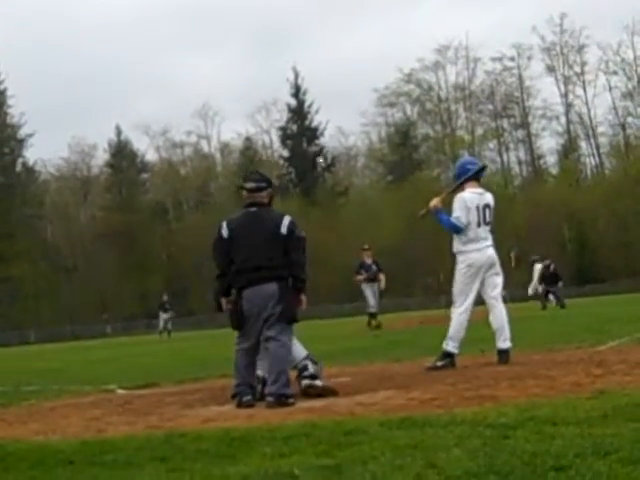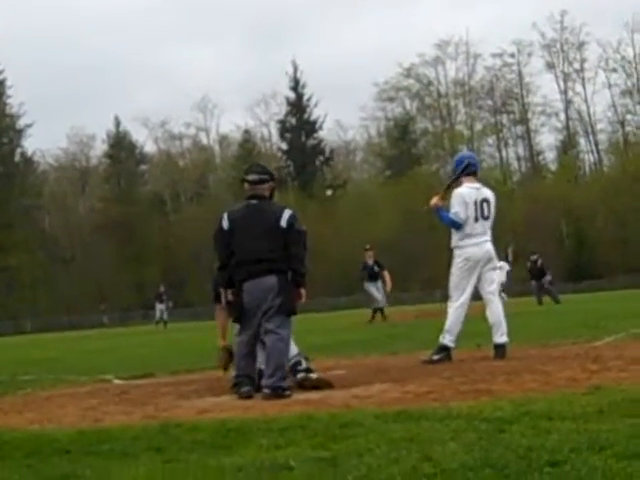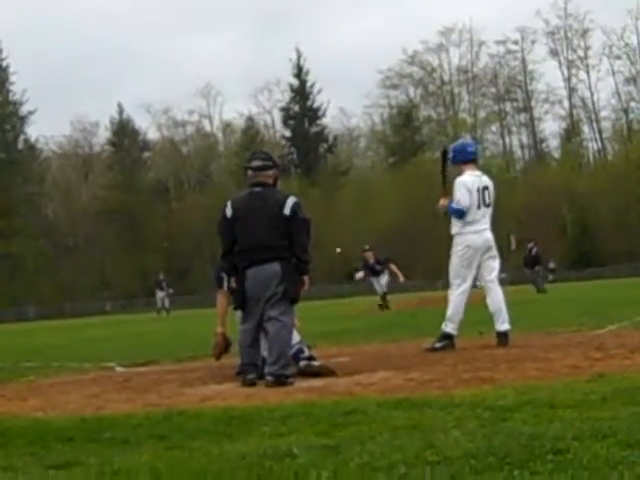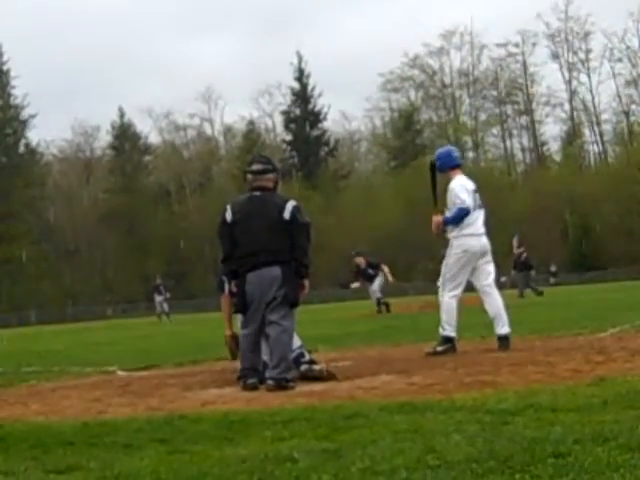
dt=0.3s
person 1, frame 1
left shoulder: (229, 226)
right shoulder: (283, 221)
left elbow: (222, 263)
right elbow: (296, 259)
left wrist: (224, 293)
right wrist: (300, 289)
left hip: (246, 292)
right hip: (276, 289)
left knee: (245, 344)
right knee: (278, 340)
left ankle: (244, 393)
right ankle: (277, 392)
person 1, frame 2
left shoulder: (229, 217)
right shoulder: (284, 215)
left elbow: (223, 255)
right elbow: (296, 252)
left wrist: (227, 285)
right wrist: (299, 283)
left hip: (245, 284)
right hip: (275, 281)
left knee: (245, 334)
right knee: (276, 332)
left ankle: (244, 383)
right ankle: (274, 384)
person 1, frame 3
left shoulder: (233, 205)
right shoulder: (287, 202)
left elbow: (227, 243)
right elbow: (300, 241)
left wrist: (232, 272)
right wrist: (303, 270)
left hip: (248, 271)
right hip: (279, 269)
left knee: (249, 322)
right knee: (279, 320)
left ankle: (248, 371)
right ankle: (277, 372)
person 1, frame 4
left shoulder: (233, 209)
right shoulder: (287, 206)
left elbow: (227, 247)
right elbow: (300, 244)
left wrist: (232, 277)
right wrist: (302, 274)
left hip: (248, 275)
right hip: (279, 273)
left knee: (249, 326)
right knee: (279, 323)
left ankle: (249, 376)
right ankle: (279, 376)
person 2, frame 1
left shoulder: (462, 197)
right shoulder: (488, 197)
left elbow: (456, 227)
left wrist: (437, 210)
left hip: (469, 257)
right hip: (488, 254)
left knee: (461, 306)
right knee: (495, 301)
left ankle: (449, 353)
right ankle: (504, 349)
person 2, frame 2
left shoulder: (460, 193)
right shoulder: (488, 193)
left elbow: (456, 223)
right elbow: (487, 221)
left wrist: (439, 209)
left hip: (467, 252)
right hip: (487, 248)
left knee: (458, 300)
right knee: (492, 296)
left ankle: (445, 347)
right ankle: (500, 344)
person 2, frame 3
left shoulder: (462, 180)
right shoulder: (487, 181)
left elbow: (460, 211)
right elbow: (481, 209)
left wrist: (446, 206)
left hip: (467, 239)
right hip: (486, 236)
left knee: (458, 287)
right knee: (492, 284)
left ankle: (448, 335)
right ankle: (502, 331)
person 2, frame 4
left shoulder: (456, 184)
right shoulder: (469, 183)
left elbow: (463, 210)
left wrist: (443, 221)
right wrist: (445, 223)
left hip: (464, 242)
right hip: (481, 240)
left knee: (448, 290)
right knee: (488, 288)
left ankle: (448, 339)
right ankle: (503, 335)
